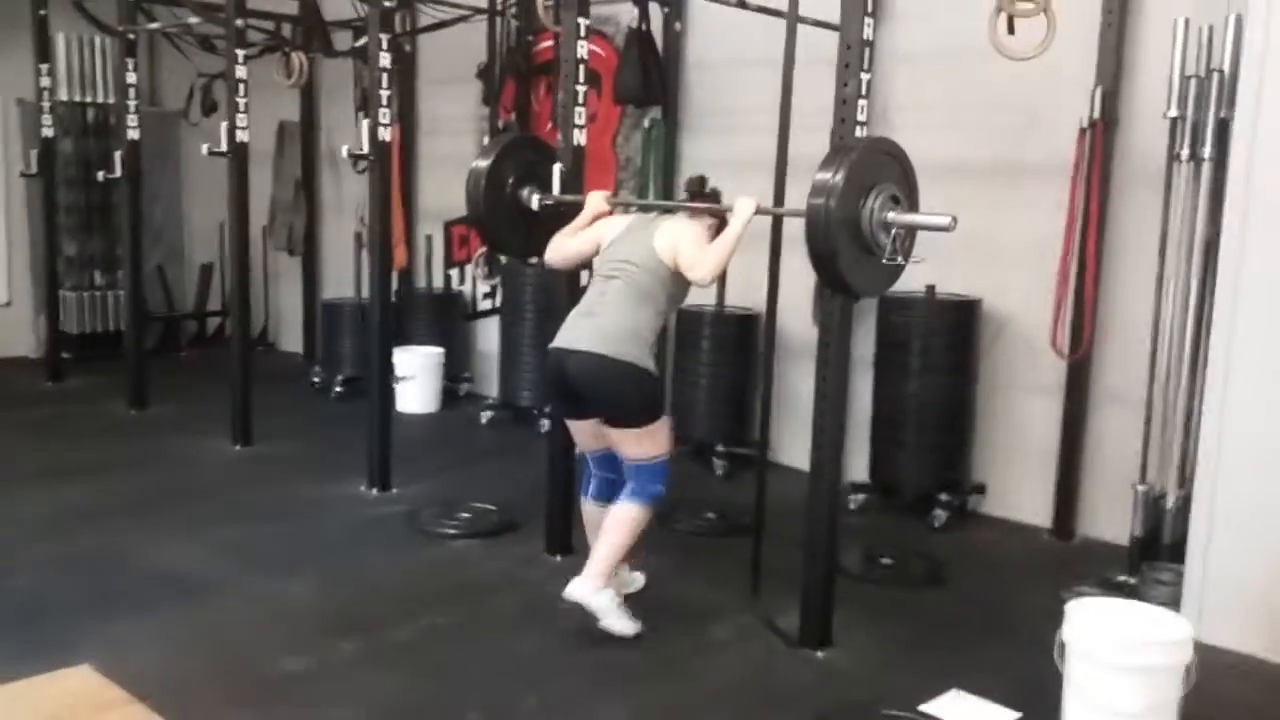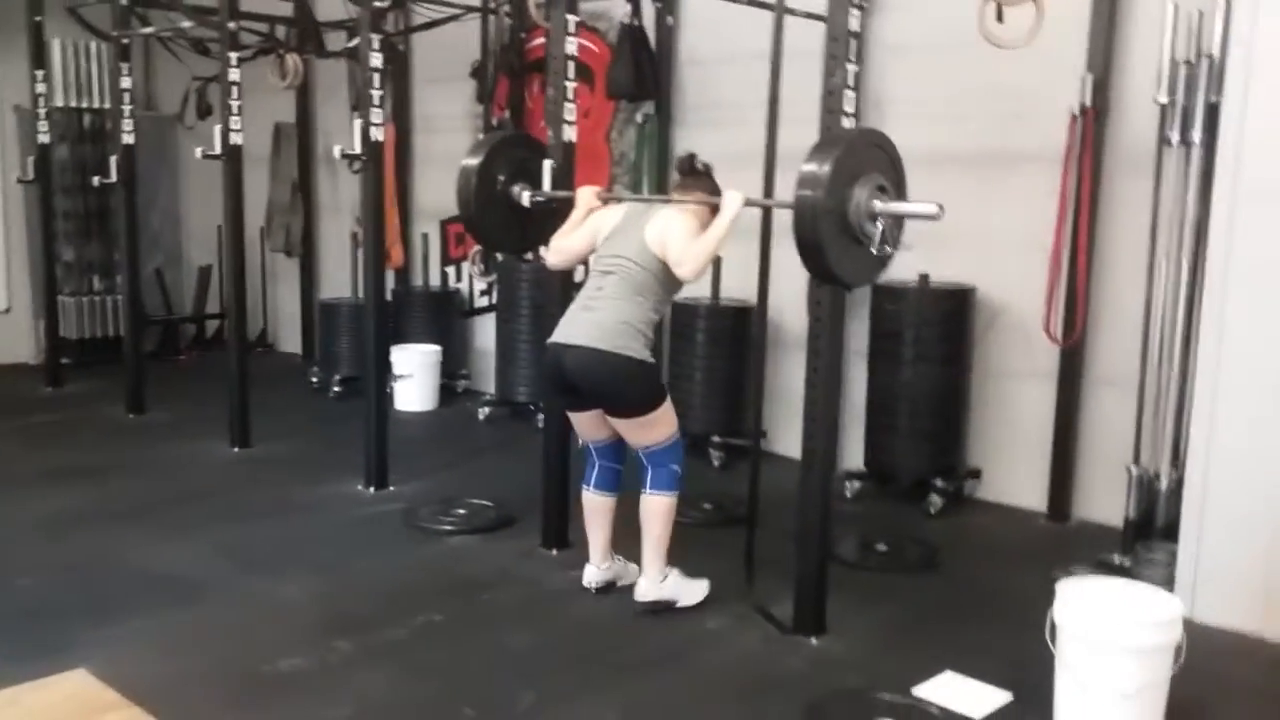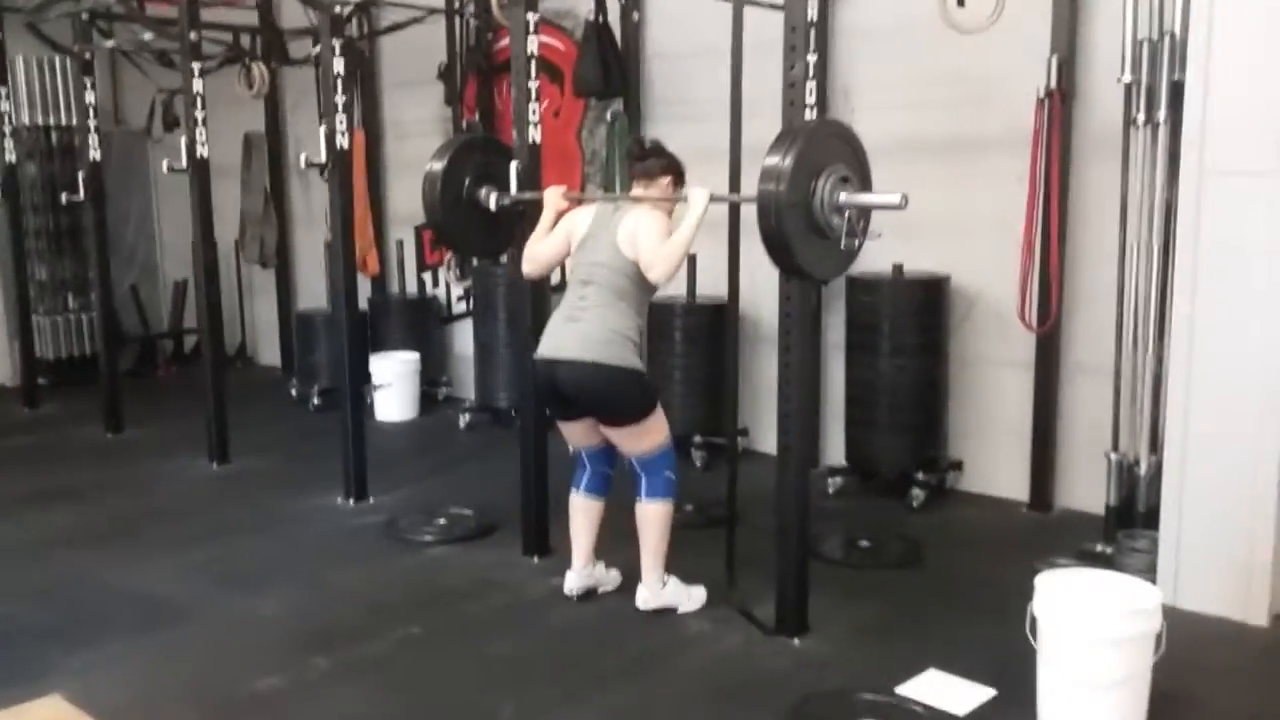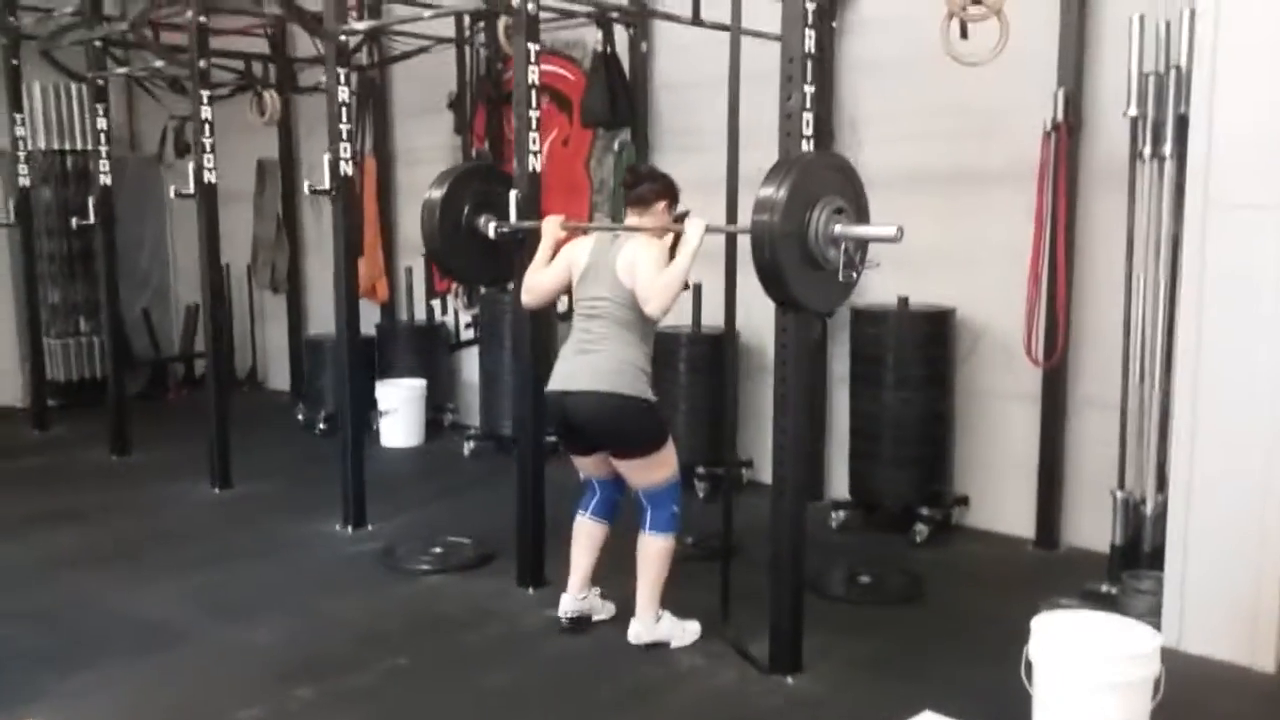
dt=0.2s
person 1, frame 1
left shoulder: (619, 222)
right shoulder: (689, 231)
left elbow: (554, 256)
right elbow: (703, 271)
left wrist: (589, 212)
right wrist: (740, 221)
left hip: (564, 353)
right hip: (615, 363)
left knee: (600, 470)
right knee: (647, 479)
left ankle: (606, 571)
right ankle: (594, 582)
person 1, frame 2
left shoulder: (612, 213)
right shoulder: (679, 221)
left elbow: (555, 257)
right elbow: (687, 267)
left wrist: (581, 209)
right wrist: (728, 215)
left hip: (563, 349)
right hip: (613, 356)
left knee: (603, 458)
right knee: (665, 462)
left ankle: (600, 566)
right ankle: (655, 580)
person 1, frame 3
left shoulder: (582, 214)
right shoulder: (650, 219)
left elbow: (531, 266)
right elbow: (658, 271)
left wrist: (549, 211)
right wrist: (694, 214)
left hip: (550, 360)
right hip: (603, 365)
left knee: (593, 463)
right knee: (656, 469)
left ankle: (581, 571)
right ankle: (654, 587)
person 1, frame 4
left shoulder: (581, 245)
right shoulder: (649, 247)
left elbow: (530, 296)
right elbow: (655, 303)
left wrist: (547, 240)
right wrist: (689, 244)
left hip: (562, 393)
right hip: (615, 397)
left knee: (602, 489)
right knee: (662, 502)
left ankle: (576, 598)
right ankle: (648, 621)
